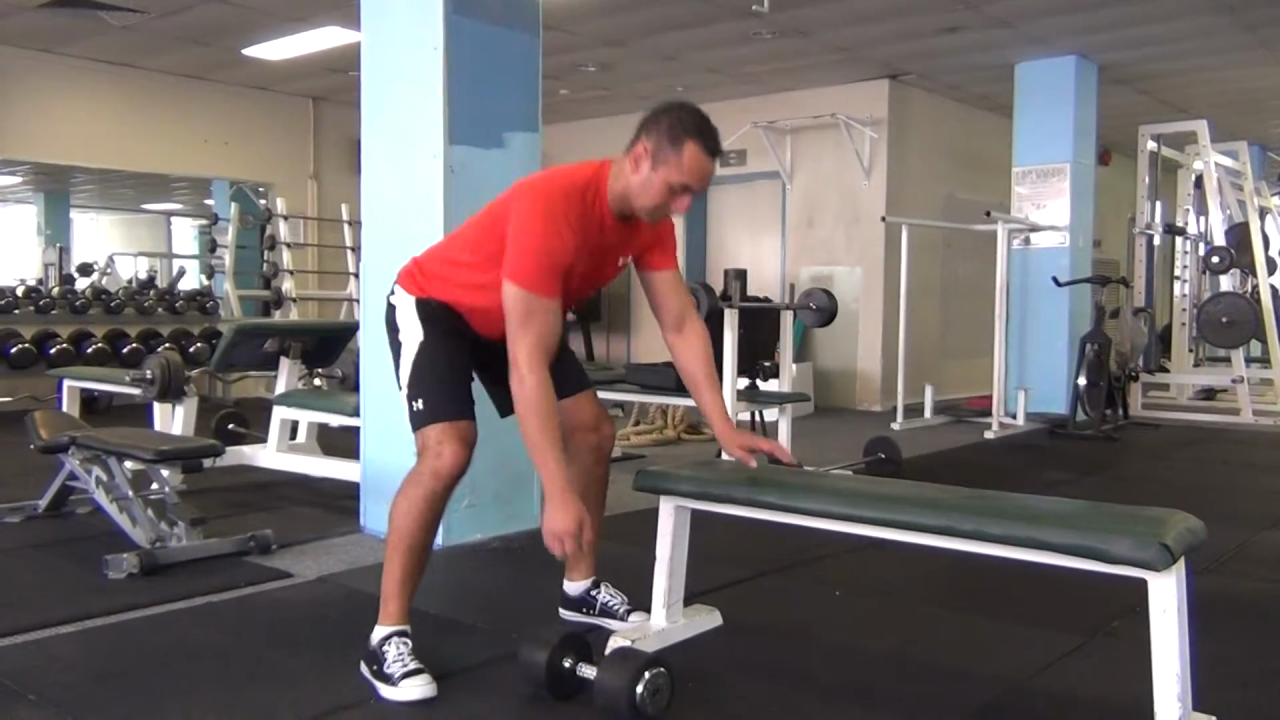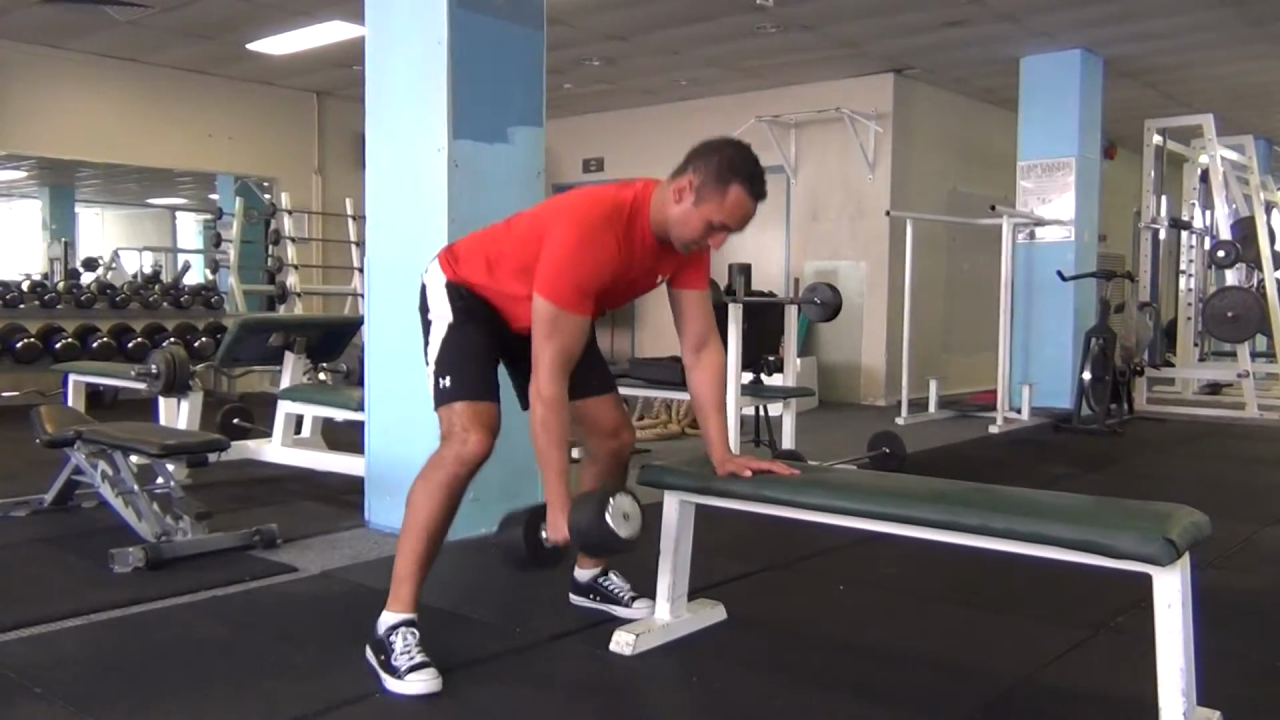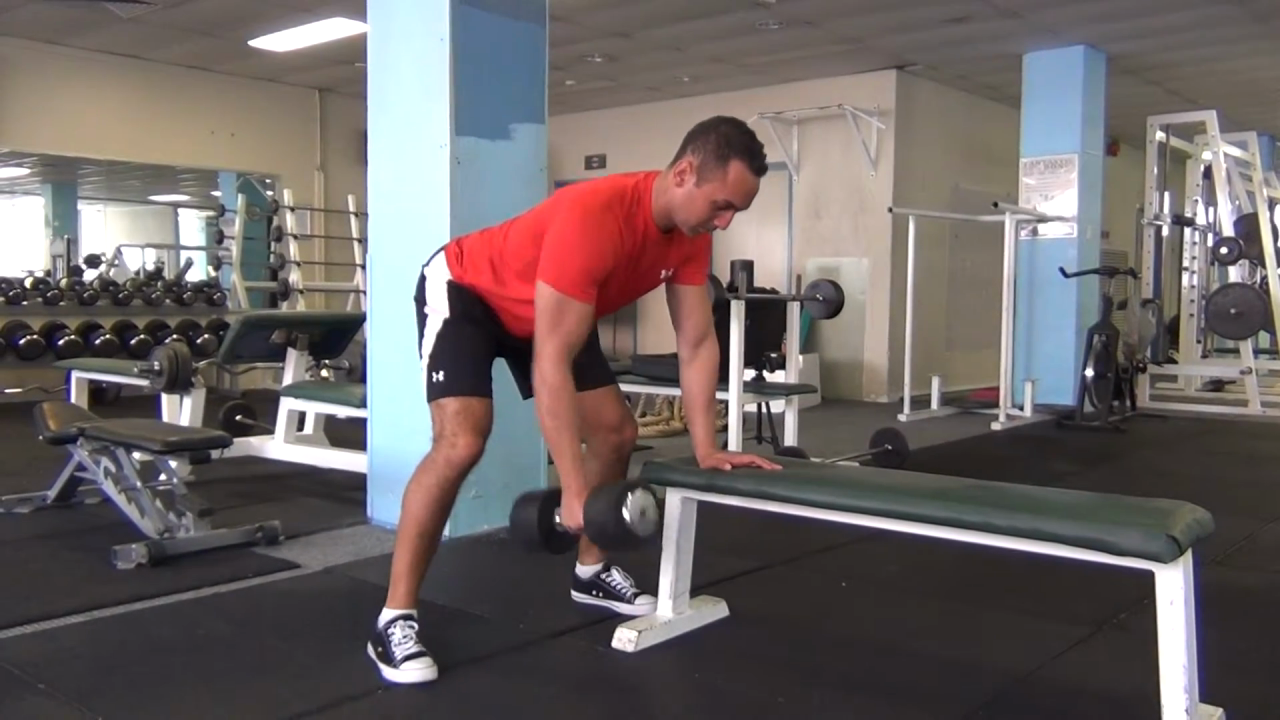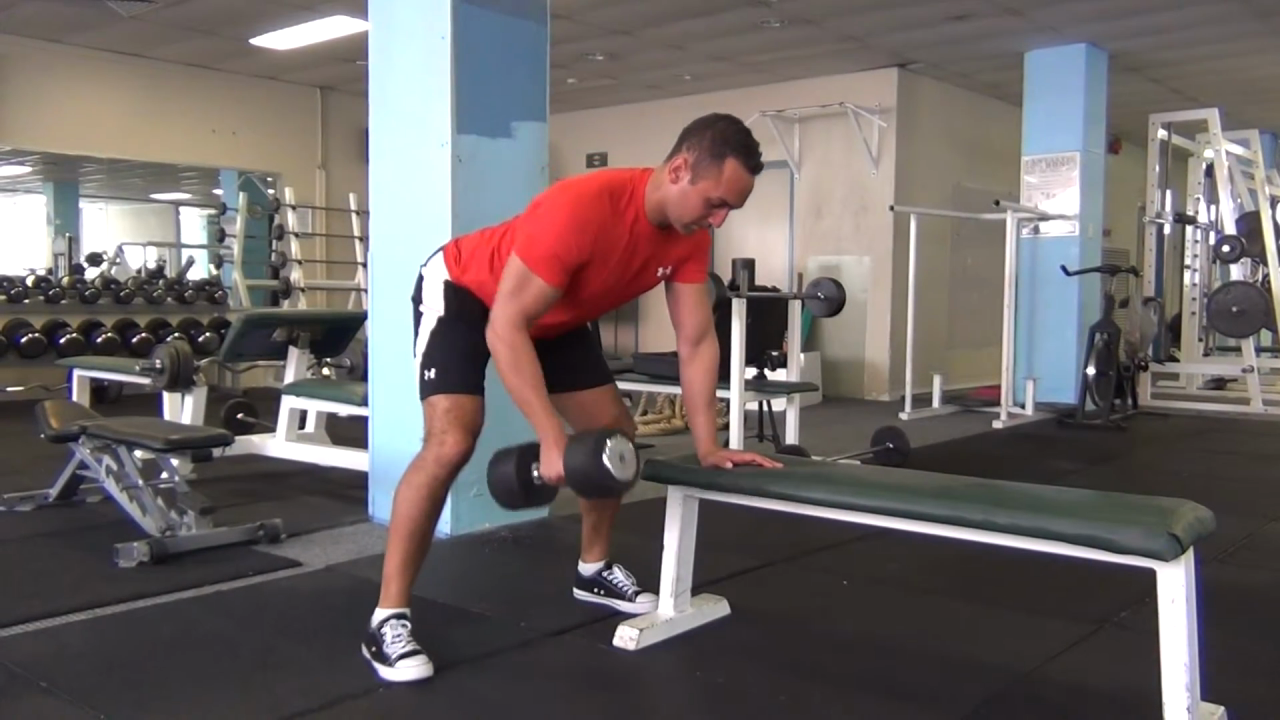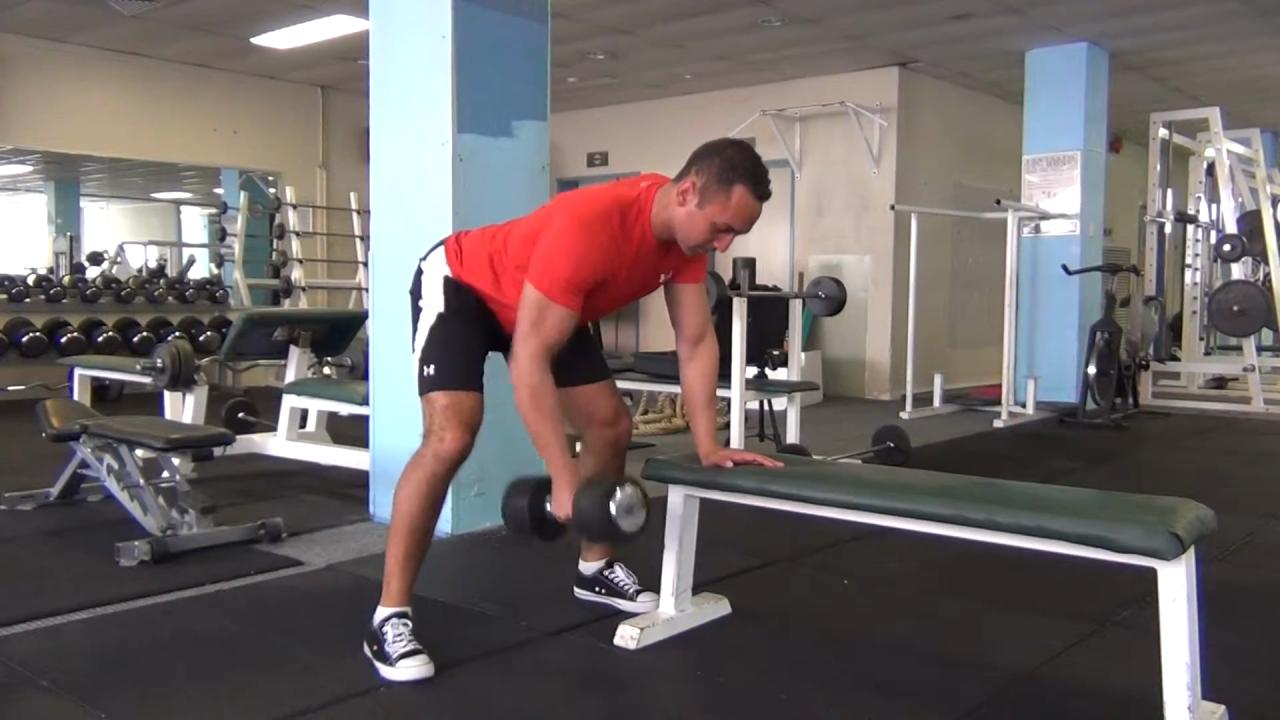
dt=1s
person 1, frame 1
left shoulder: (647, 214)
right shoulder: (552, 207)
left elbow: (682, 325)
right elbow: (527, 365)
left wrist: (725, 429)
right wrist: (558, 499)
left hip: (510, 317)
right hip: (433, 304)
left knee: (594, 431)
right knee: (447, 453)
left ankle: (580, 591)
right ankle: (388, 634)
person 1, frame 2
left shoulder: (688, 239)
right shoulder: (588, 227)
left elbow: (702, 345)
right elbow: (548, 379)
left wrist: (722, 453)
right wrist: (558, 506)
left hip: (554, 319)
right hip: (464, 291)
left knee: (614, 434)
right knee: (467, 444)
left ankle: (589, 575)
right ankle: (394, 625)
person 1, frame 3
left shoulder: (690, 238)
right shoulder: (593, 215)
left elbow: (696, 343)
right elbow: (553, 365)
left wrist: (706, 449)
right wrist: (572, 486)
left hip: (550, 308)
right hip: (465, 292)
left knee: (617, 434)
right knee: (461, 444)
left ankle: (591, 571)
right ankle: (395, 617)
person 1, frame 4
left shoulder: (689, 234)
right shoulder: (581, 208)
left elbow: (696, 340)
right elbow: (505, 326)
left wrist: (707, 446)
right wrist: (550, 440)
left hip: (553, 312)
right hip: (462, 293)
left knee: (614, 432)
right knee: (451, 443)
left ankle: (593, 570)
right ankle: (388, 617)
person 1, frame 5
left shoulder: (688, 232)
right shoulder: (589, 223)
left elbow: (696, 341)
right elbow: (529, 362)
left wrist: (708, 446)
right wrist: (563, 480)
left hip: (548, 303)
right hip: (461, 288)
left knee: (613, 431)
right knee: (450, 441)
left ankle: (594, 568)
right ankle: (390, 616)
